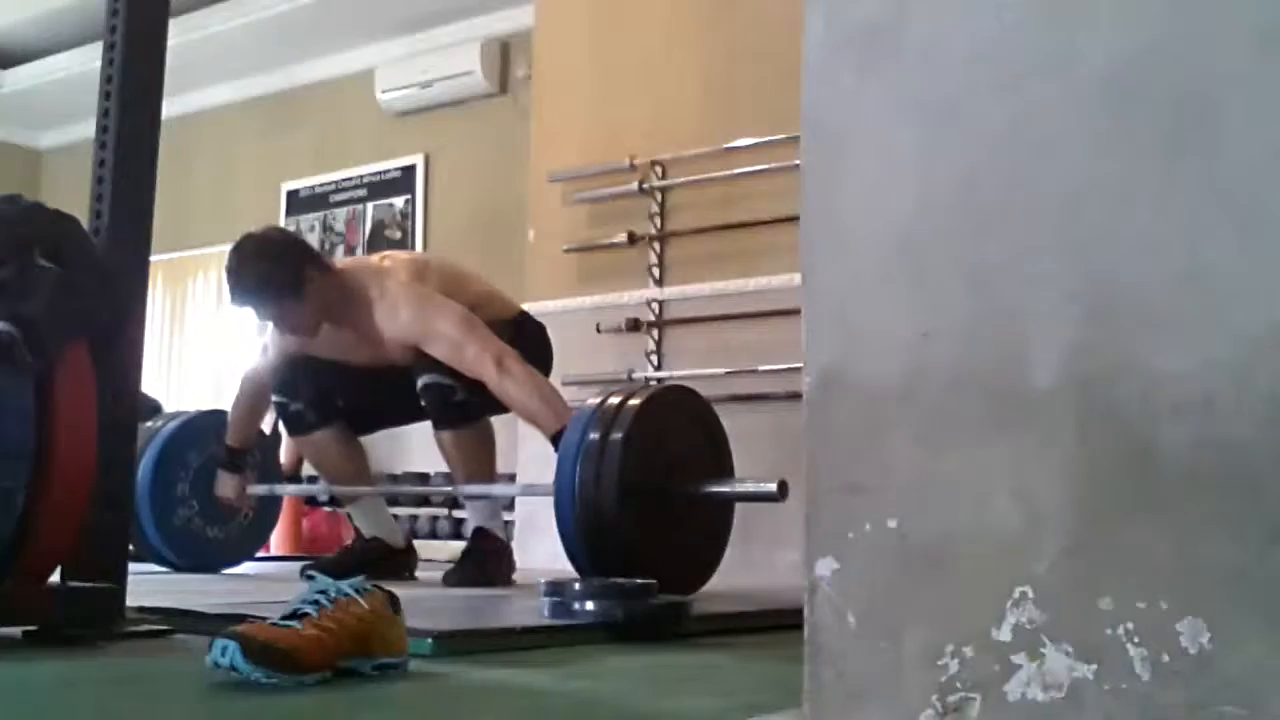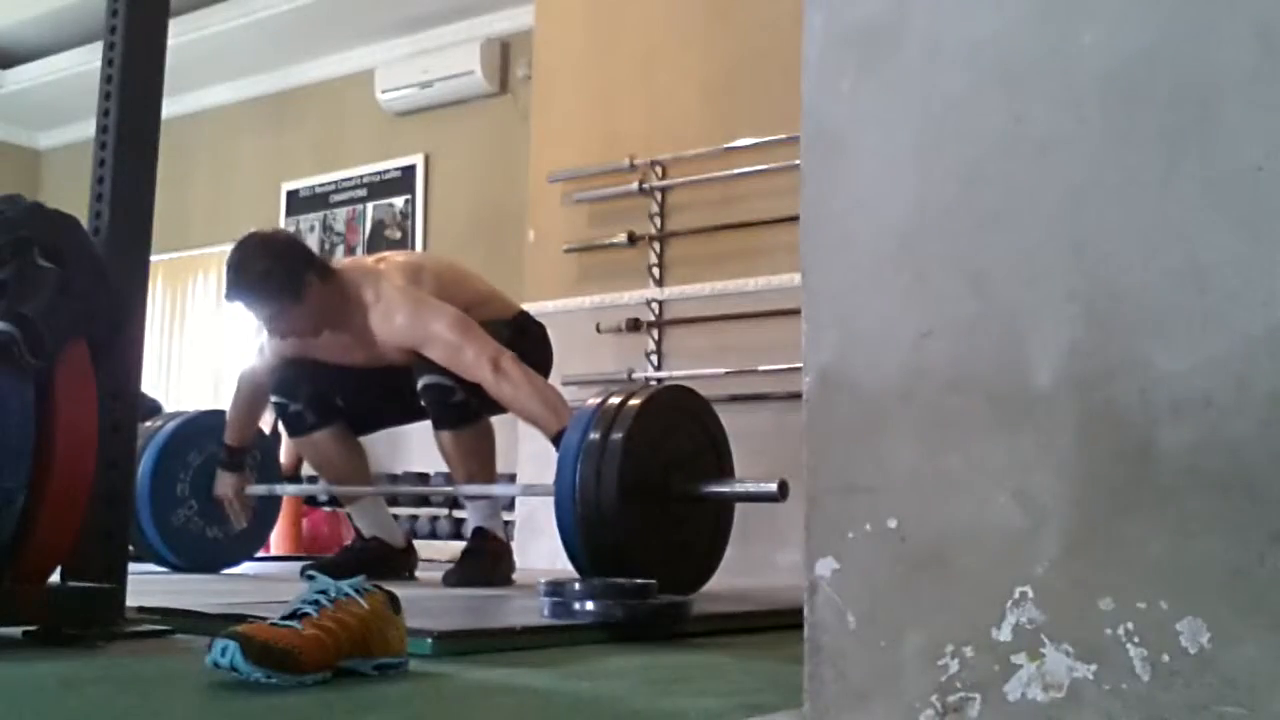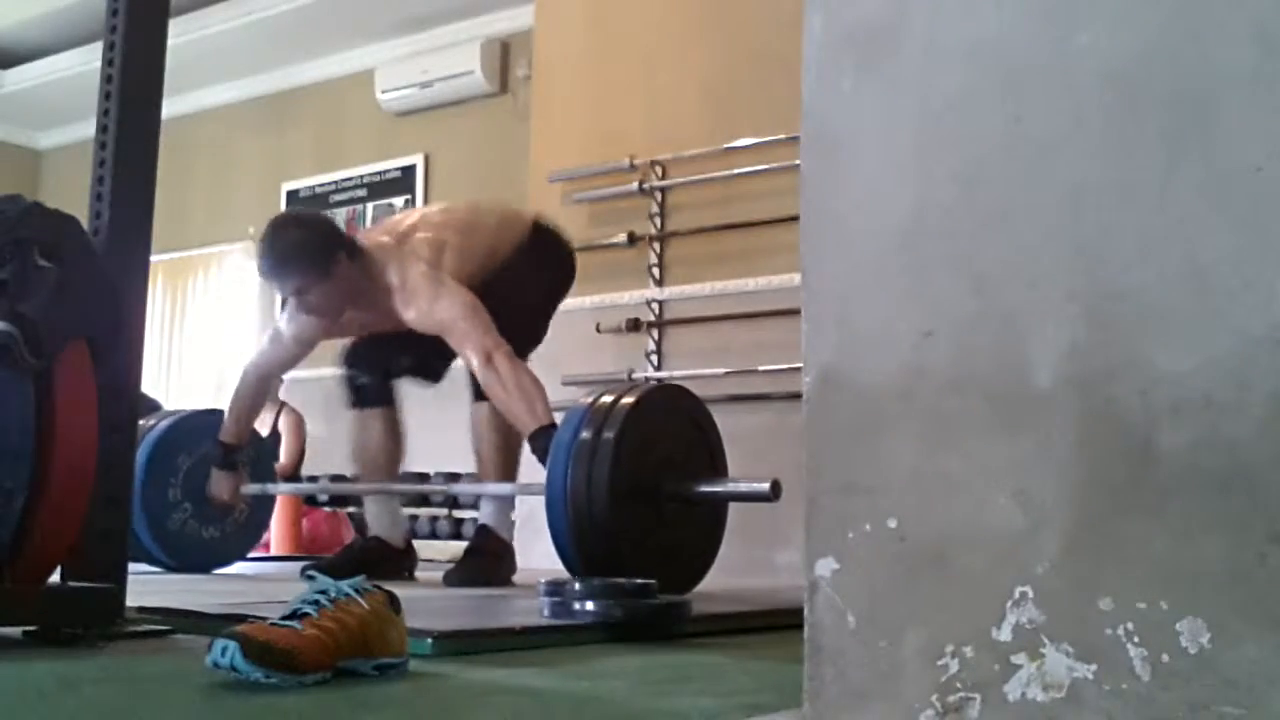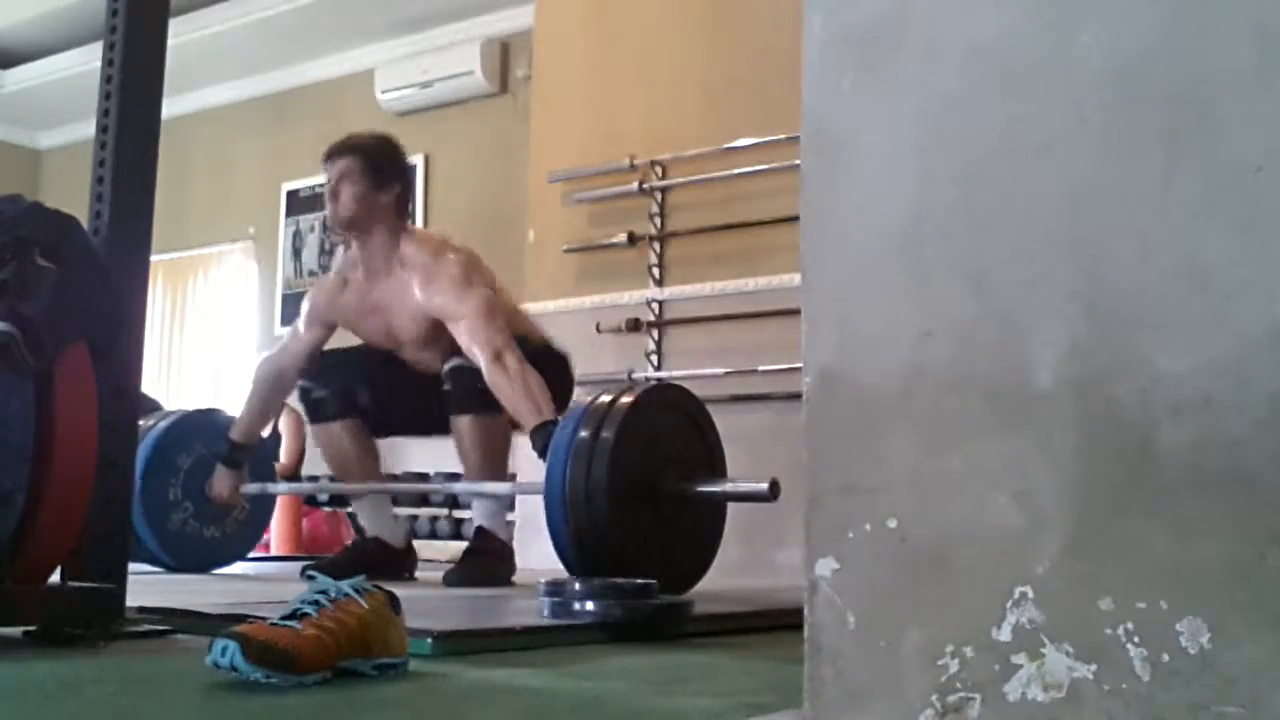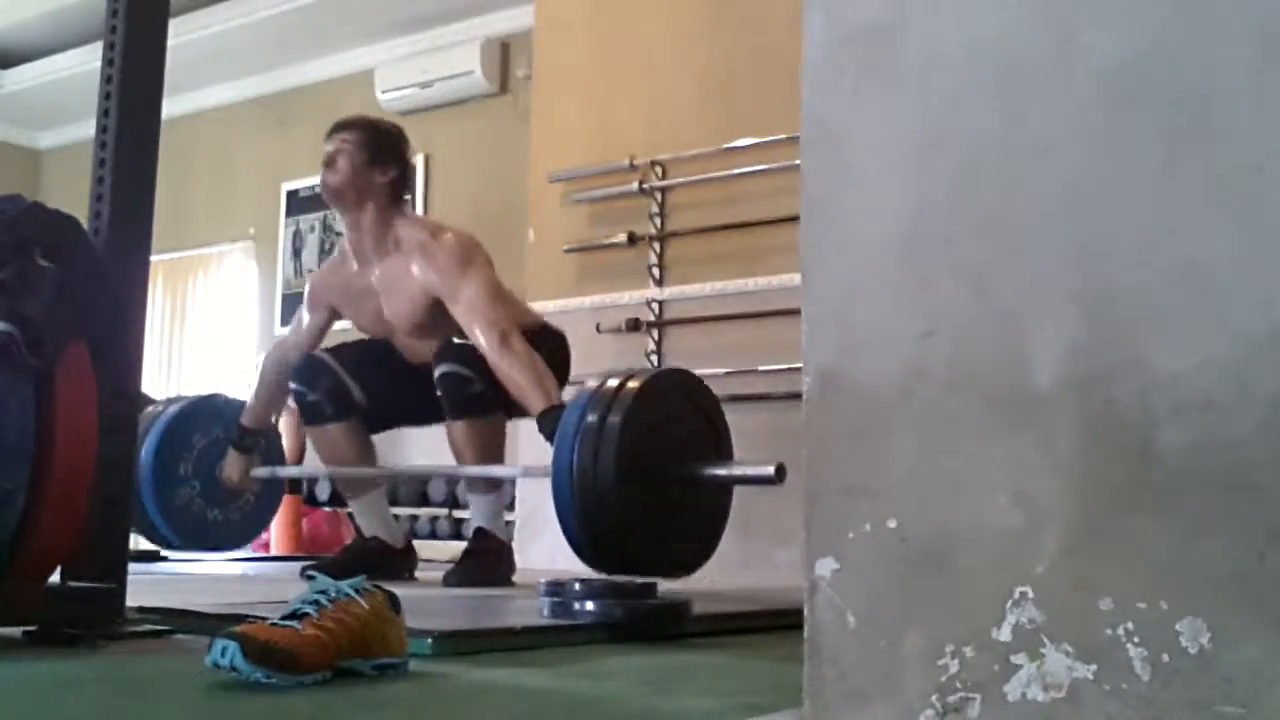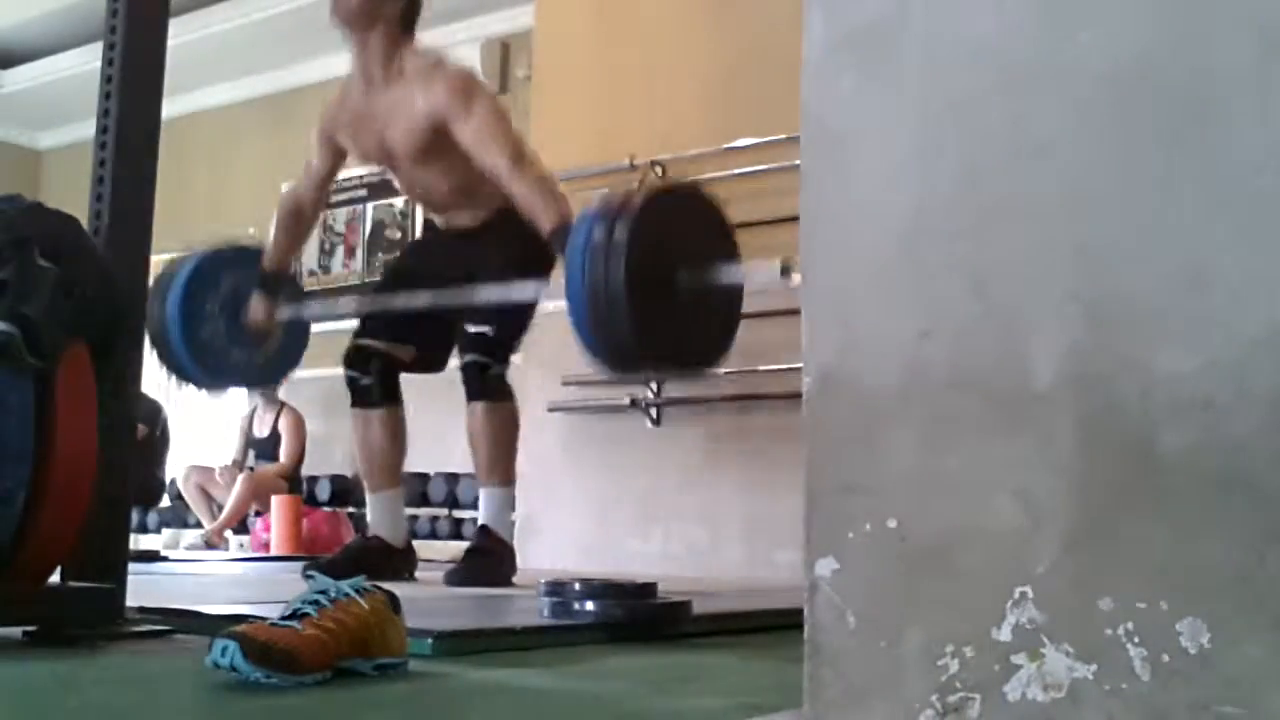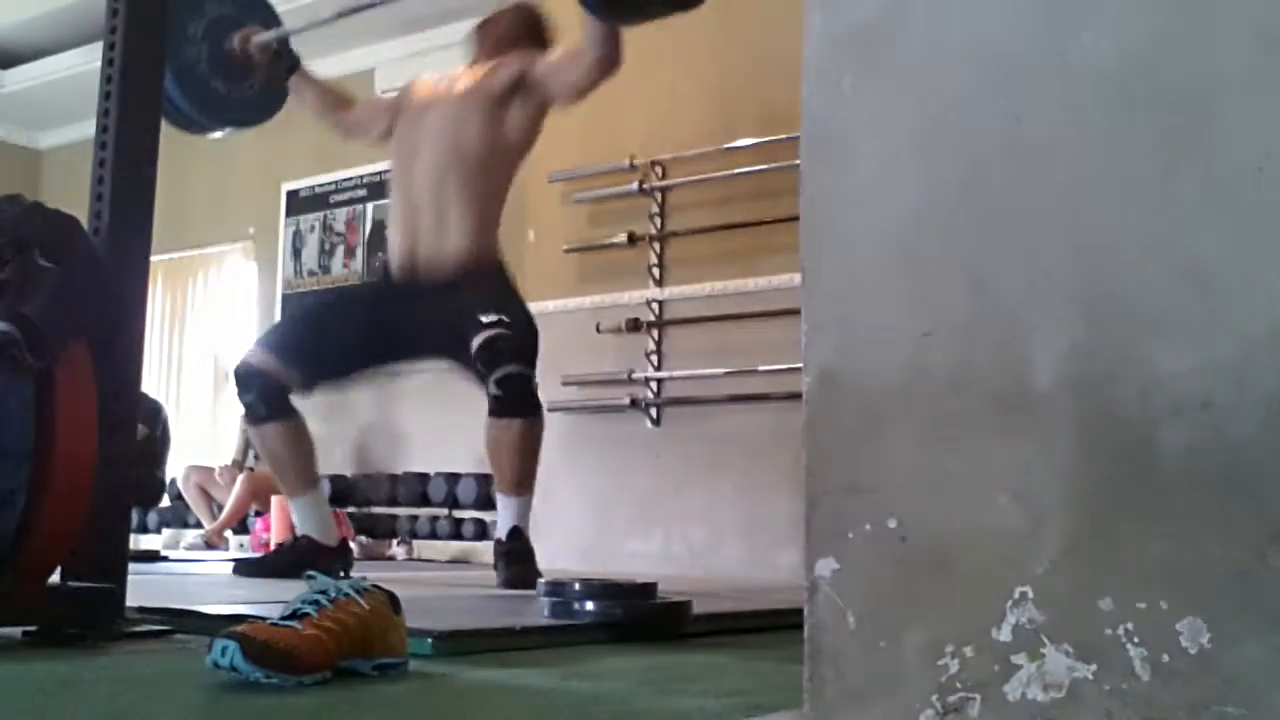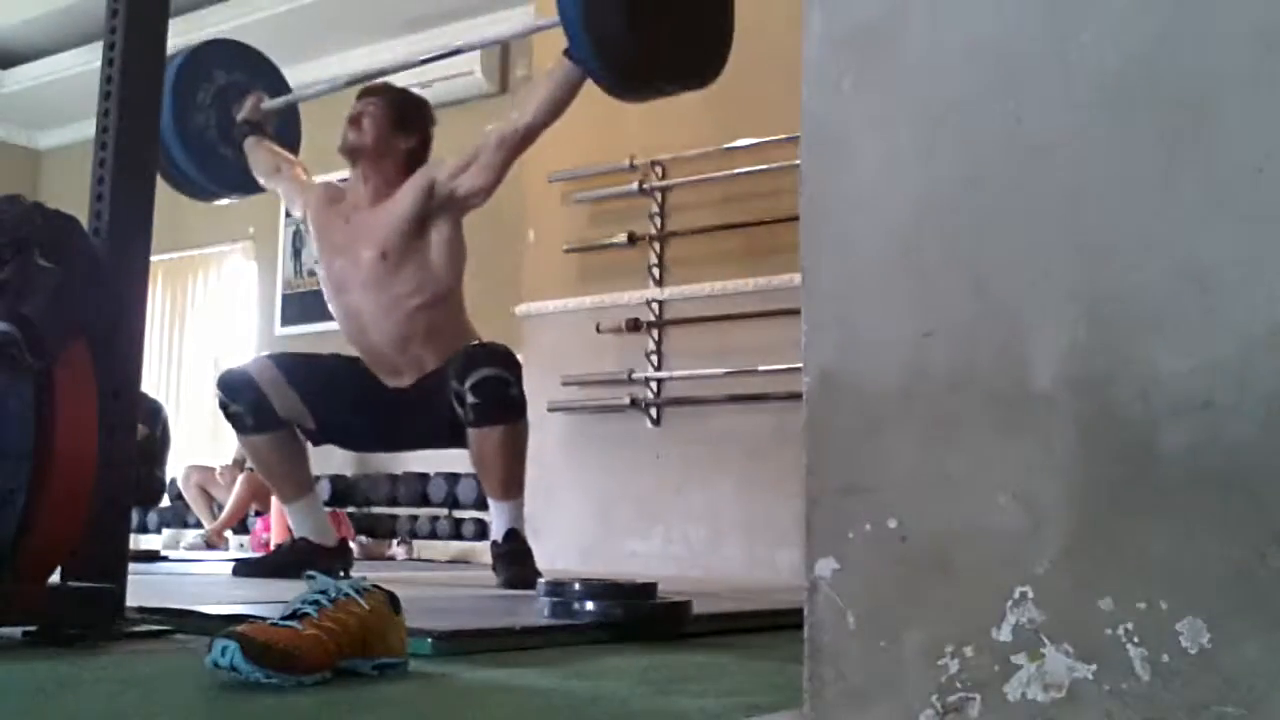
dt=0.5s
person 1, frame 1
left shoulder: (398, 293)
right shoulder: (301, 318)
left elbow: (498, 368)
right elbow: (257, 380)
right wrist: (232, 464)
left hip: (505, 347)
right knee: (292, 391)
left ankle: (488, 537)
right ankle: (378, 529)
person 1, frame 2
left shoulder: (397, 309)
right shoulder: (297, 327)
left elbow: (496, 369)
right elbow: (253, 382)
right wrist: (231, 463)
left knee: (441, 382)
right knee: (292, 394)
left ankle: (488, 539)
right ankle: (383, 541)
person 1, frame 3
left shoulder: (417, 284)
right shoulder: (318, 303)
left elbow: (495, 362)
right elbow: (261, 371)
left wrist: (552, 448)
right wrist: (226, 461)
left hip: (527, 255)
right hip: (477, 258)
left knee: (488, 368)
right knee: (367, 371)
left ankle: (494, 539)
right ankle: (385, 540)
person 1, frame 4
left shoulder: (439, 272)
right shoulder: (337, 289)
left elbow: (497, 359)
right elbow: (279, 366)
left wrist: (555, 448)
right wrist: (233, 457)
left hip: (531, 362)
left knee: (468, 372)
right knee: (321, 383)
left ankle: (491, 539)
right ankle: (385, 539)
person 1, frame 5
left shoulder: (437, 252)
right shoulder: (334, 277)
left elbow: (501, 345)
right elbow: (285, 356)
left wrist: (561, 431)
right wrist: (244, 443)
left hip: (522, 352)
left knee: (458, 369)
right knee: (312, 380)
left ankle: (490, 540)
right ankle: (383, 540)
person 1, frame 6
left shoulder: (437, 84)
right shoulder: (345, 108)
left elbow: (513, 166)
right elbow: (301, 199)
left wrist: (572, 245)
right wrist: (267, 285)
left hip: (509, 231)
right hip: (444, 237)
left knee: (480, 360)
right knee: (367, 363)
left ankle: (495, 539)
right ankle: (387, 539)
person 1, frame 7
left shoulder: (522, 79)
right shoulder: (419, 95)
left elbow: (597, 61)
right elbow: (343, 109)
right wrist: (278, 61)
left hip: (467, 283)
right hip: (397, 295)
left knee: (505, 364)
right knee: (257, 373)
left ankle: (512, 538)
right ankle: (319, 538)
person 1, frame 8
left shoulder: (430, 196)
right shoulder: (322, 206)
left elbow: (517, 129)
right elbow: (275, 170)
left wrist: (581, 53)
right wrist: (250, 130)
left hip: (457, 390)
right hip: (381, 394)
left knee: (486, 372)
right knee: (243, 389)
left ankle: (508, 541)
right ankle: (318, 542)
